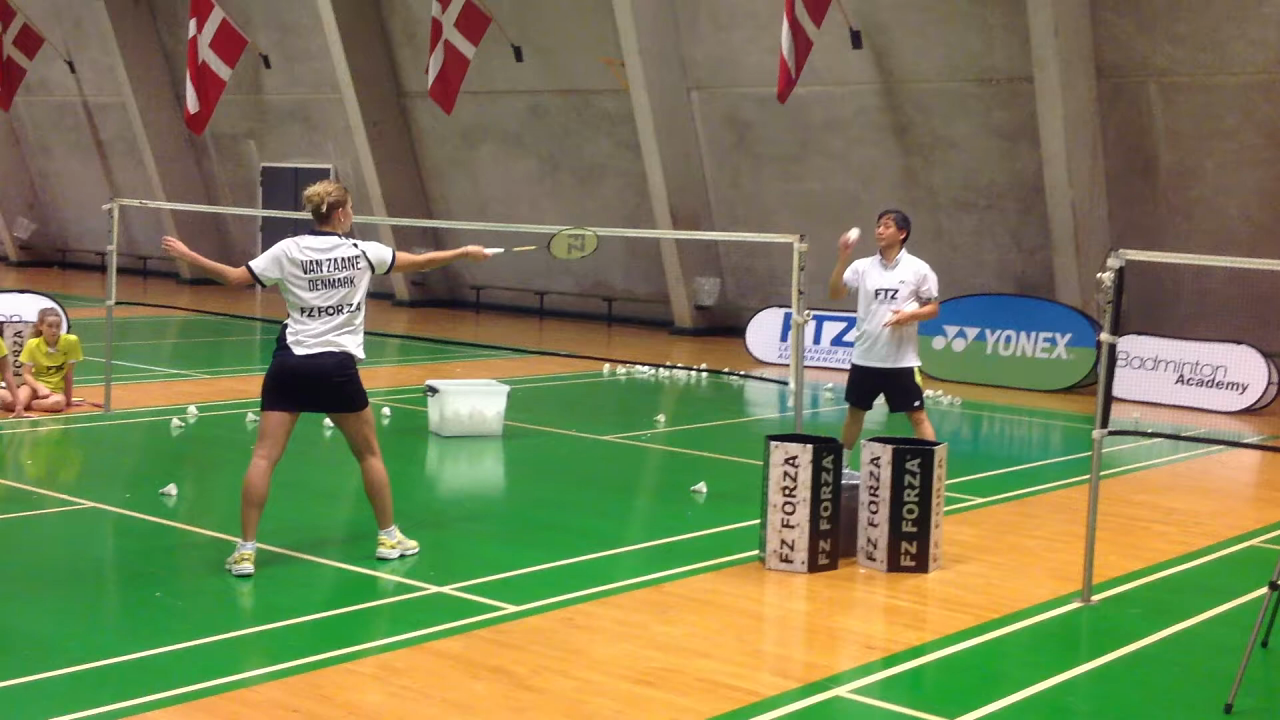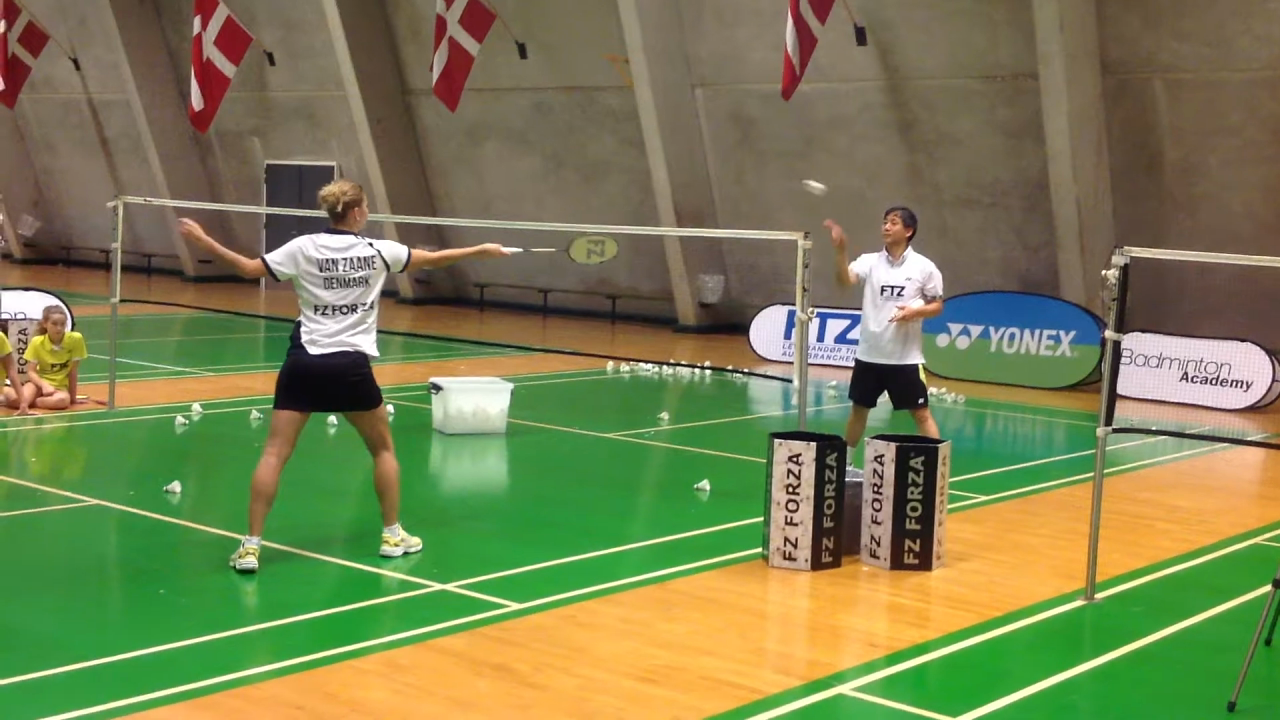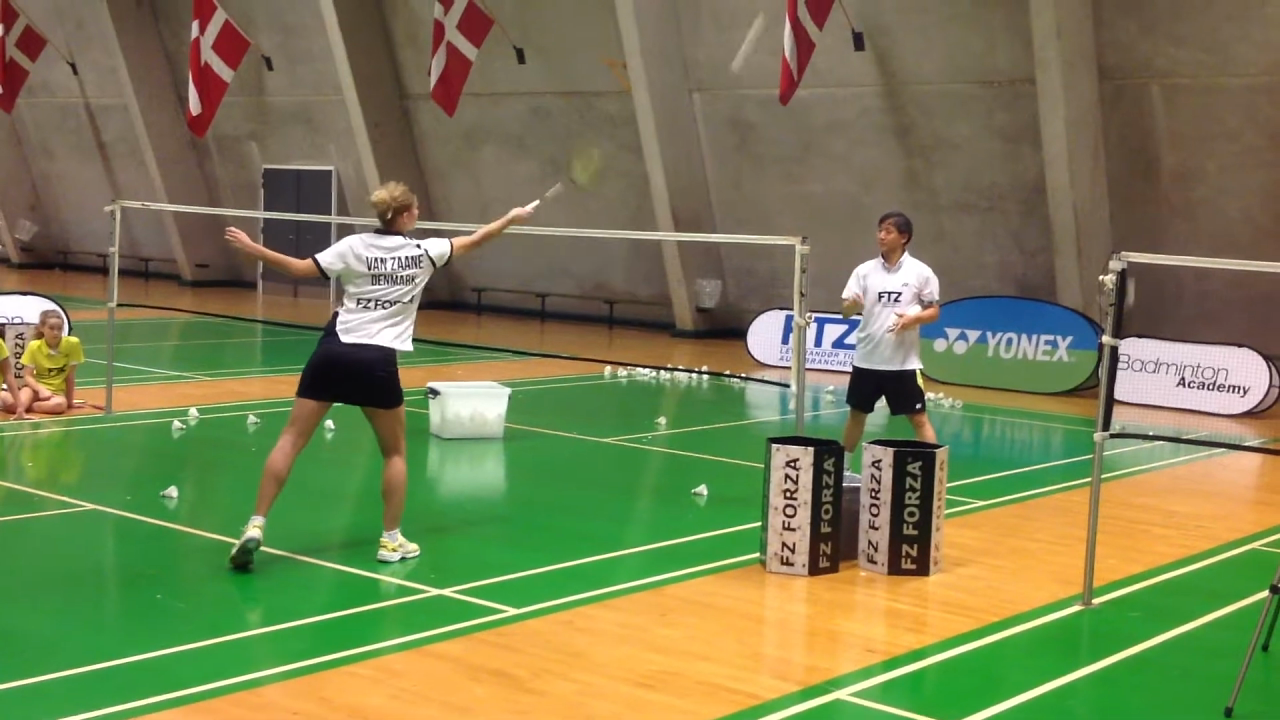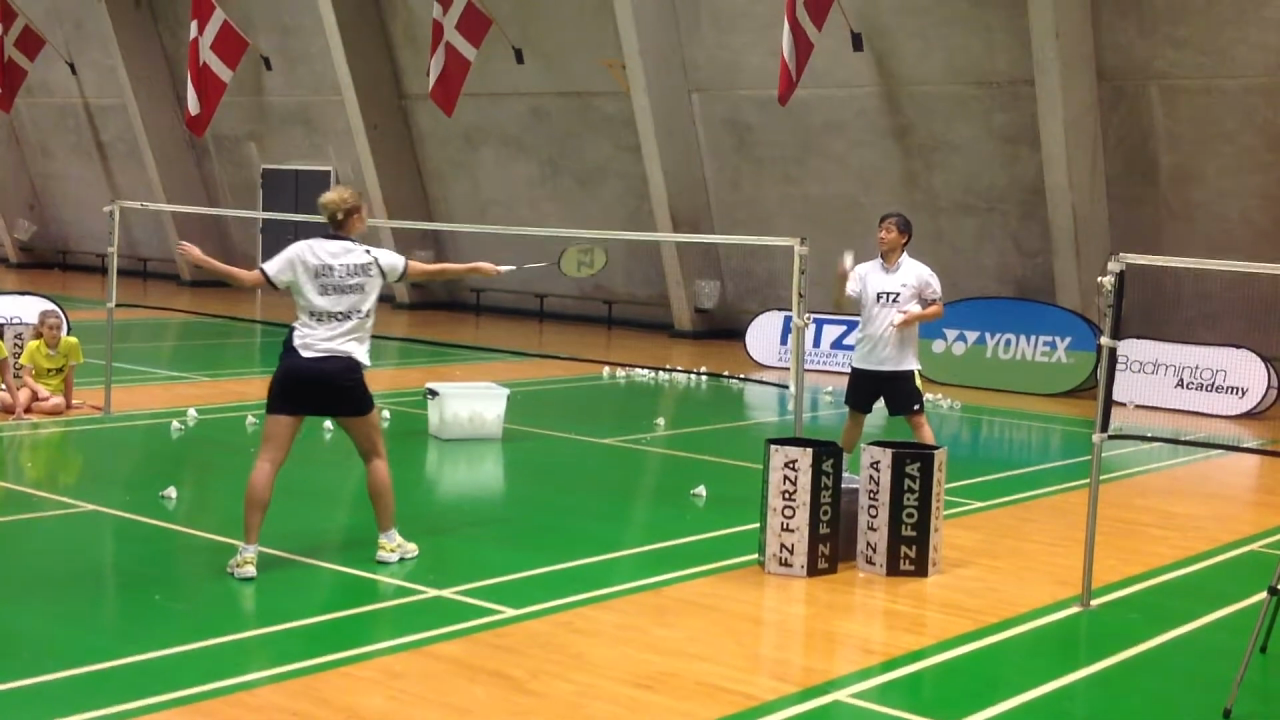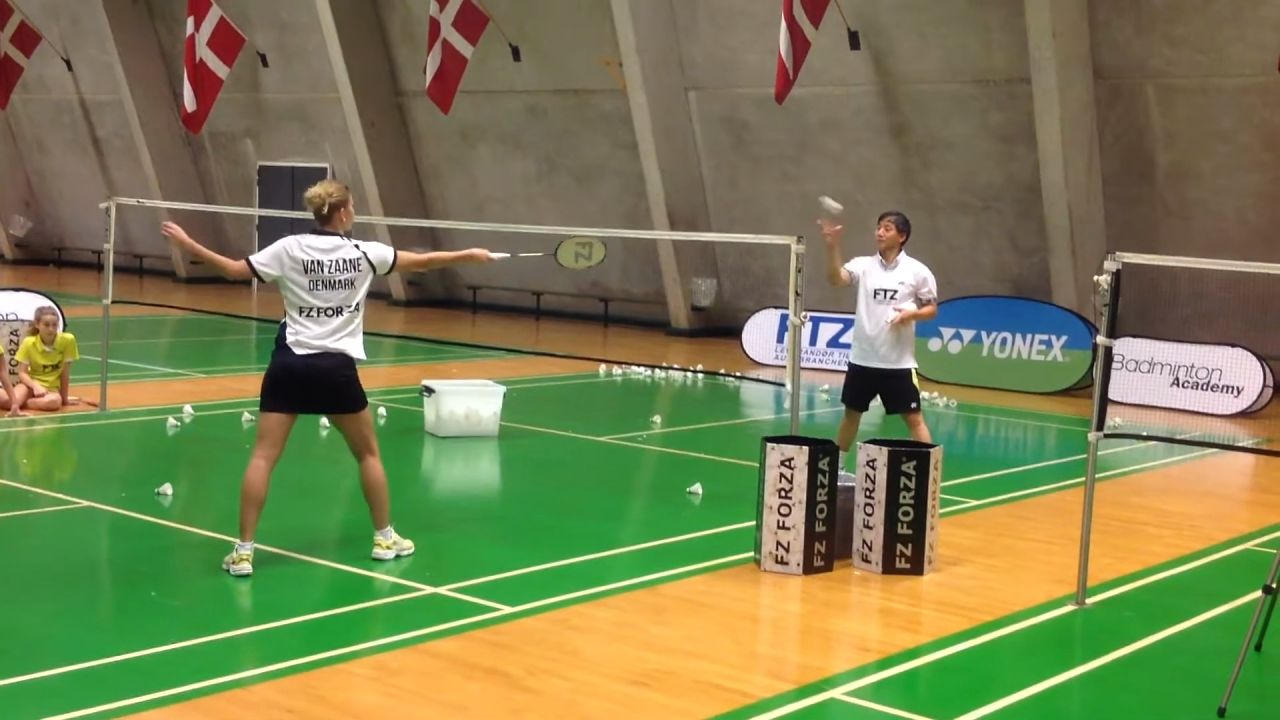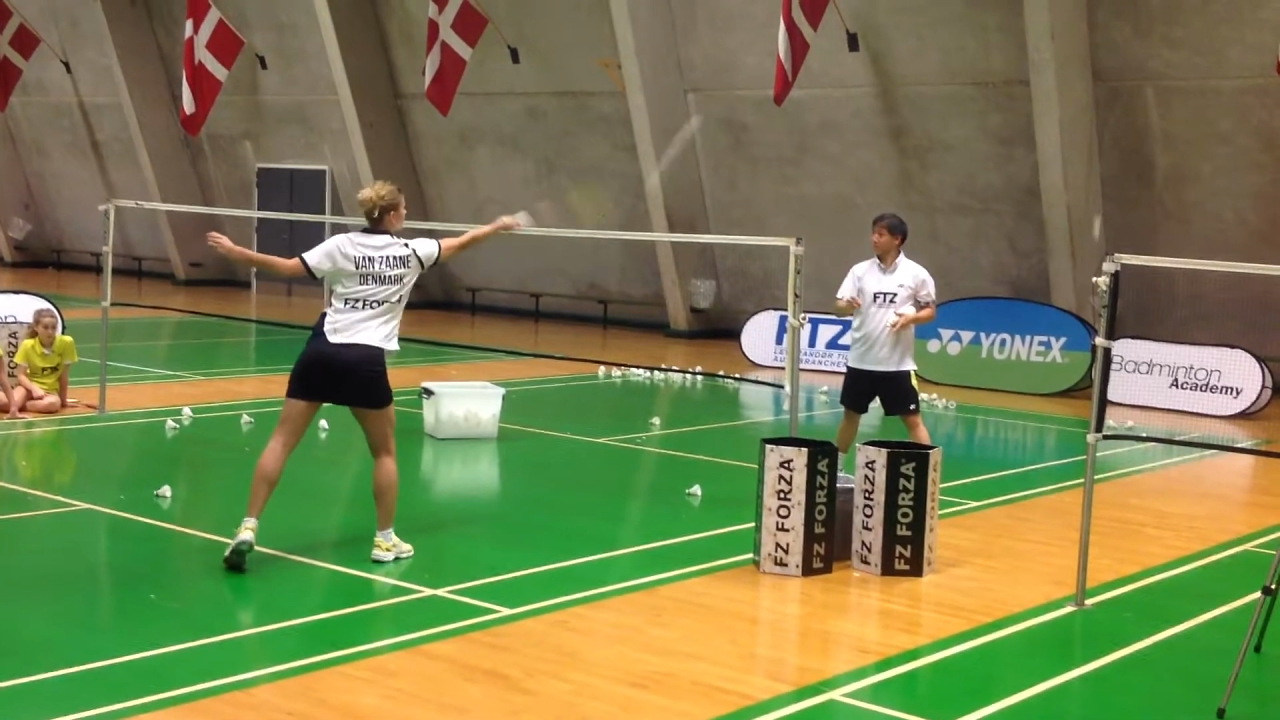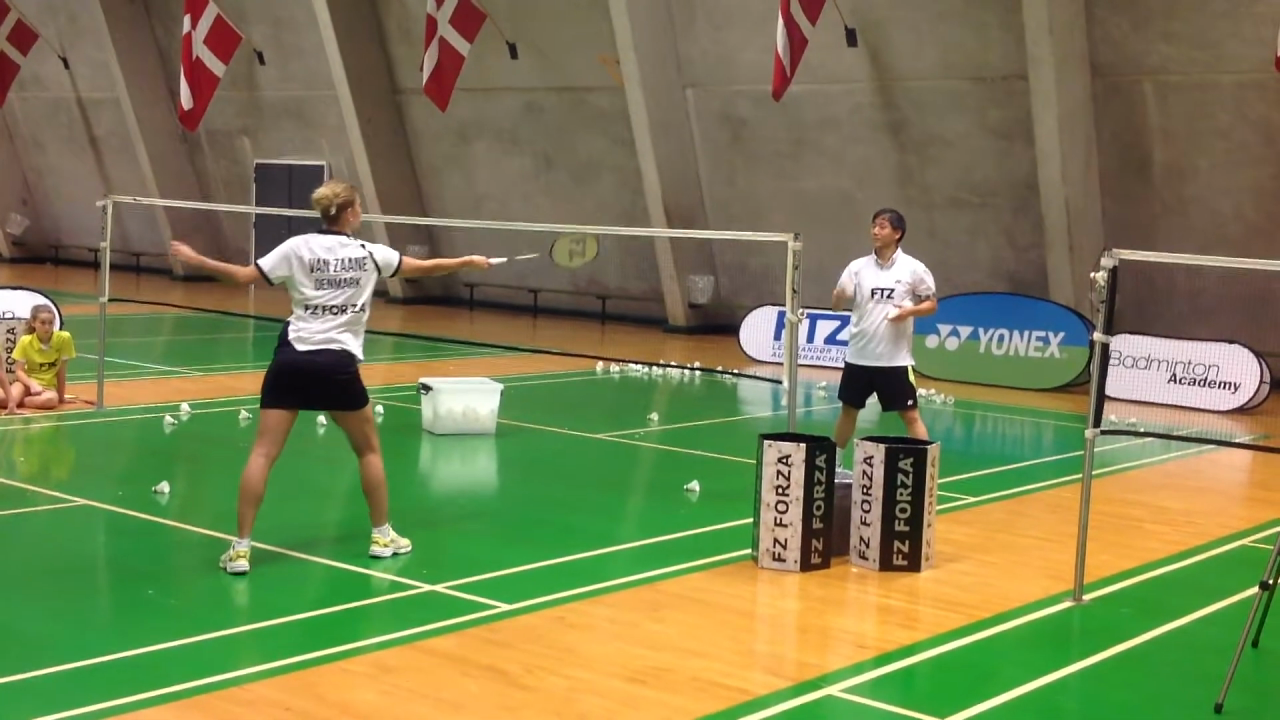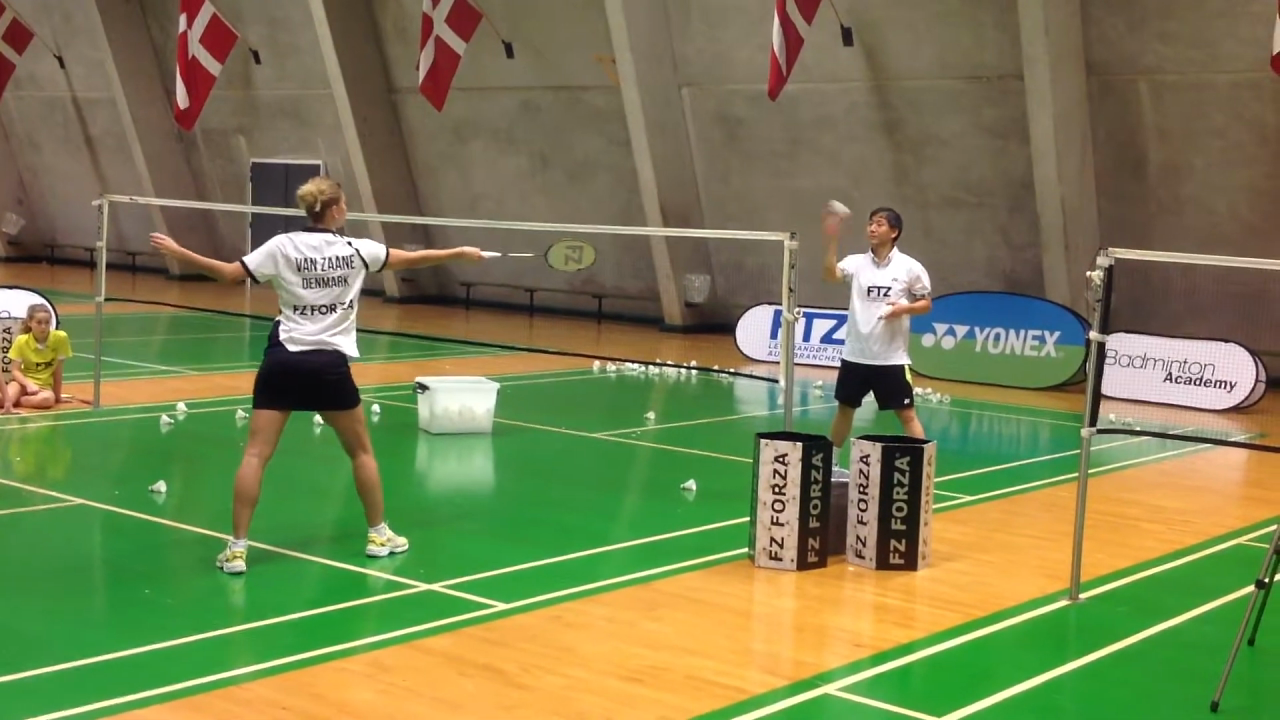
dt=0.5s
person 1, frame 1
left shoulder: (289, 250)
right shoulder: (363, 252)
left elbow: (236, 278)
right elbow: (420, 262)
left wrist: (188, 255)
right wrist: (465, 252)
left hip: (290, 365)
right hip: (337, 367)
left knee: (264, 456)
right knee: (369, 453)
left ankle: (246, 550)
right ankle: (389, 537)
person 1, frame 2
left shoulder: (303, 247)
right shoulder: (377, 251)
left elbow: (248, 269)
right elbow: (434, 259)
left wrist: (203, 240)
right wrist: (482, 250)
left hip: (303, 364)
right hip: (350, 366)
left knee: (274, 454)
right knee: (383, 449)
left ankle: (251, 546)
right ankle: (393, 535)
person 1, frame 3
left shoulder: (354, 246)
right shoulder: (424, 252)
left elbow: (300, 269)
right elbow: (473, 239)
left wrist: (253, 248)
right wrist: (512, 218)
left hip: (332, 353)
right hip: (377, 361)
left knee: (290, 441)
right knee: (394, 452)
left ankle: (256, 526)
right ankle: (391, 539)
person 1, frame 4
left shoulder: (302, 252)
right shoulder: (374, 259)
left elbow: (250, 280)
right elbow: (431, 271)
left wrist: (202, 259)
right wrist: (475, 267)
left hip: (297, 367)
right hip: (343, 371)
left knee: (268, 460)
right knee: (375, 455)
left ankle: (247, 554)
right ankle: (389, 541)
person 1, frame 5
left shoulder: (289, 248)
right shoulder: (363, 253)
left elbow: (233, 270)
right elbow: (422, 261)
left wrist: (188, 245)
right wrist: (469, 255)
left hip: (289, 364)
right hip: (336, 368)
left knee: (263, 457)
right knee: (367, 453)
left ankle: (243, 550)
right ankle: (385, 537)
person 1, frame 6
left shoulder: (342, 245)
right shoulder: (412, 251)
left elbow: (288, 268)
right elbow: (460, 241)
left wrist: (234, 251)
right wrist: (498, 226)
left hip: (321, 353)
right hip: (366, 361)
left knee: (281, 441)
right knee: (384, 452)
left ankle: (248, 528)
right ankle: (385, 540)
person 1, frame 7
left shoulder: (298, 247)
right shoulder: (369, 254)
left elbow: (245, 276)
right elbow: (424, 267)
left wrist: (196, 259)
right wrist: (468, 261)
left hip: (292, 361)
right hip: (338, 365)
left knee: (263, 453)
right knee: (369, 450)
left ankle: (241, 547)
right ankle: (383, 535)
person 1, frame 8
left shoulder: (282, 246)
right shoulder: (356, 250)
left elbow: (229, 273)
right elbow: (414, 258)
left wrist: (179, 252)
right wrist: (460, 252)
left hip: (282, 362)
right hip: (329, 365)
left knee: (256, 454)
right knee: (361, 451)
left ankle: (237, 548)
right ankle: (379, 535)
person 2, frame 1
left shoulder: (919, 269)
right shoulder: (862, 267)
left elbow: (933, 307)
right elbow: (835, 294)
left wrist: (910, 315)
right wrist: (843, 256)
left hip: (902, 360)
right hip: (865, 357)
left knee: (917, 416)
right knee: (855, 411)
right ankle: (842, 465)
person 2, frame 2
left shoulder: (924, 267)
right shoulder: (869, 261)
left elbow: (938, 305)
right elbow: (845, 280)
left wrist: (915, 311)
right wrist: (840, 248)
left hip: (906, 357)
right hip: (869, 354)
left knee: (921, 413)
right knee: (859, 409)
right ankle: (845, 462)
person 2, frame 3
left shoulder: (921, 272)
right shoulder: (864, 270)
left elbow: (934, 311)
right elbow: (846, 309)
left wrist: (913, 318)
right wrist: (852, 303)
left hip: (904, 362)
right hip: (866, 360)
left knee: (918, 418)
right knee: (857, 414)
right ankle: (842, 467)
person 2, frame 4
left shoulder: (920, 273)
right shoulder: (863, 271)
left elbow: (938, 308)
left wrist: (915, 315)
right wrist: (842, 281)
left hip: (902, 363)
right hip: (865, 361)
left knee: (917, 419)
right knee: (855, 416)
right ankle: (841, 468)
person 2, frame 5
left shoulder: (918, 272)
right shoulder: (863, 265)
left elbow: (932, 308)
right elbow: (837, 280)
left wrist: (912, 313)
right wrist: (833, 246)
left hip: (899, 361)
right hip: (862, 359)
left knee: (913, 417)
right knee: (852, 413)
right ankle: (836, 467)
person 2, frame 6
left shoulder: (916, 273)
right shoulder: (860, 270)
left elbow: (930, 310)
right elbow: (840, 308)
left wrist: (911, 317)
right wrist: (846, 304)
left hip: (898, 363)
right hip: (861, 361)
left knee: (912, 419)
right knee: (850, 415)
right ankle: (836, 469)
person 2, frame 7
left shoulder: (914, 268)
right shoulder: (858, 266)
left elbow: (931, 304)
right elbow: (837, 303)
left wrist: (911, 310)
right wrist: (840, 296)
left hip: (895, 358)
right hip: (859, 356)
left knee: (910, 415)
right knee: (848, 410)
right ankle: (834, 465)
person 2, frame 8
left shoulder: (910, 267)
right shoulder: (856, 263)
left elbow: (926, 303)
right elbow: (829, 274)
left wrist: (905, 307)
right wrist: (832, 239)
left hip: (892, 357)
right hip: (856, 354)
left knee: (907, 414)
right knee: (845, 409)
